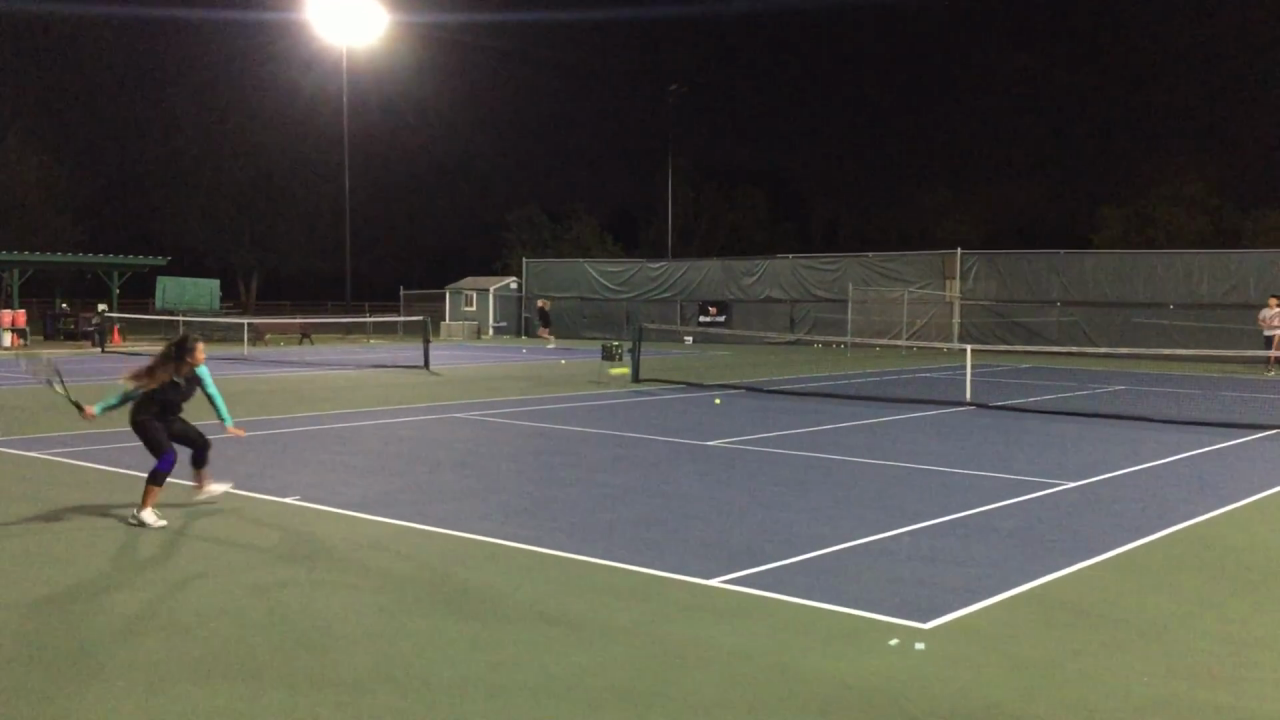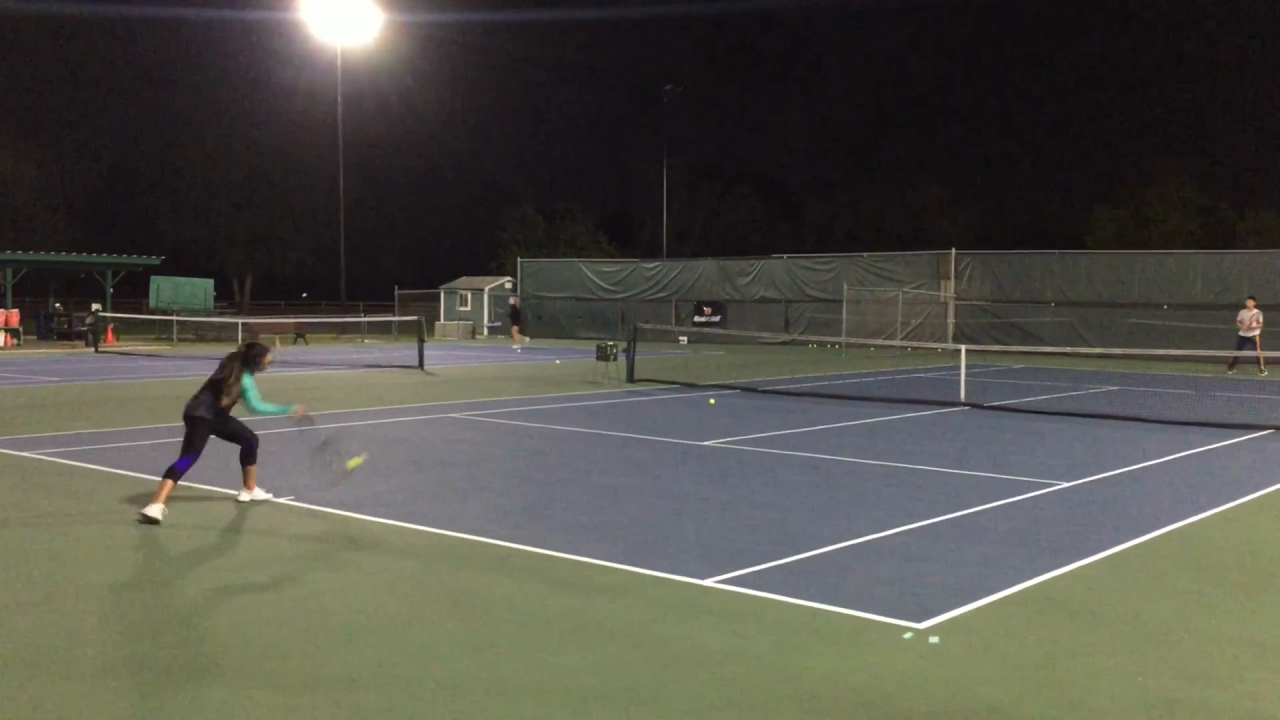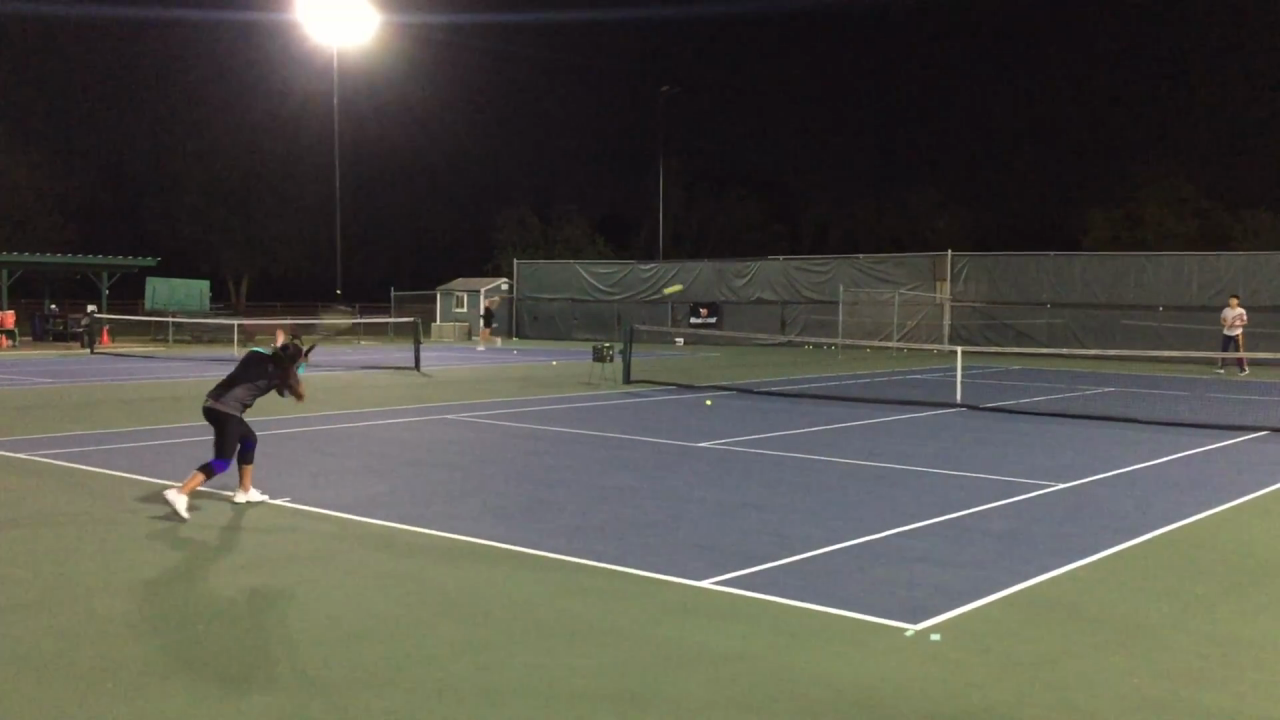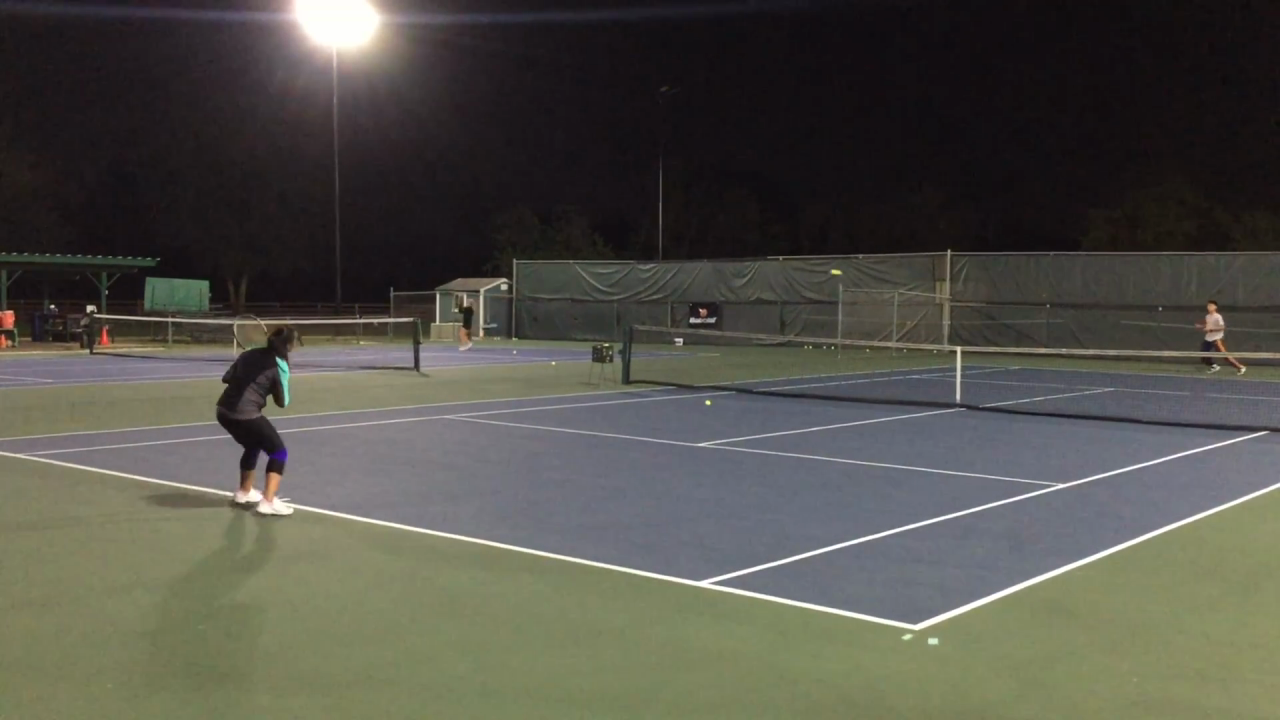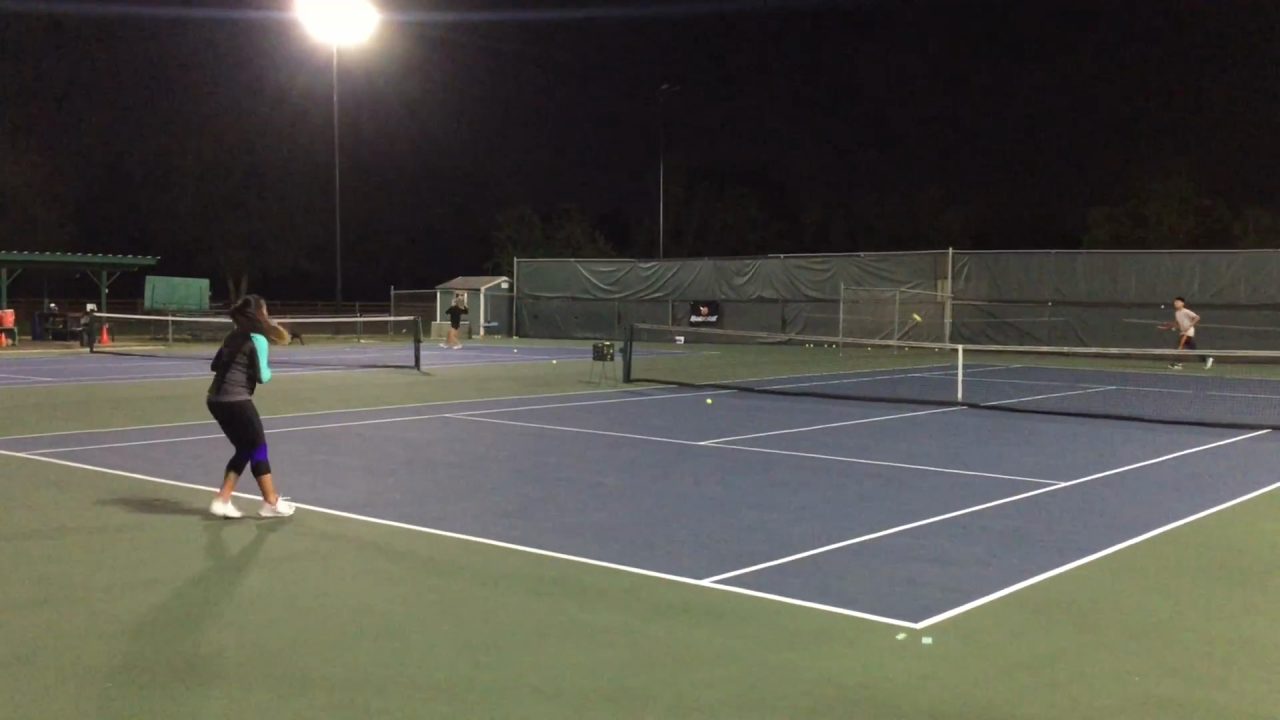
dt=0.3s
person 1, frame 1
left shoulder: (199, 371)
right shoulder: (161, 376)
left elbow: (213, 394)
right elbow: (129, 395)
left wrist: (227, 423)
right wrist: (98, 409)
left hip: (168, 419)
right hip: (145, 419)
left knee: (202, 444)
right knee: (168, 457)
left ankle: (203, 486)
right ankle: (143, 511)
person 1, frame 2
left shoulder: (238, 359)
right shoulder: (244, 377)
right elbow: (255, 407)
right wrist: (288, 410)
left hip: (216, 414)
right hip: (201, 415)
left knee: (250, 440)
right knee: (187, 458)
left ankle: (249, 490)
right ankle: (154, 506)
person 1, frame 3
left shoulder: (256, 354)
right shoulder: (280, 374)
right elbow: (290, 387)
left wrist: (277, 347)
left hip: (213, 404)
right hip: (227, 411)
left knee: (249, 440)
right knee: (223, 461)
left ankle: (245, 490)
right ankle: (179, 494)
person 1, frame 4
left shoulder: (248, 355)
right shoulder: (280, 366)
left elbow: (227, 378)
right elbow: (282, 402)
left hip: (224, 412)
right hip: (247, 416)
left knee: (253, 447)
right knee: (278, 452)
left ankle: (244, 492)
right ankle: (269, 502)
person 1, frame 5
left shoulder: (232, 337)
right shoulder: (258, 339)
left elbow: (215, 366)
right elbow: (262, 376)
right wrist: (267, 372)
left hip: (216, 399)
right hip: (236, 399)
left knee: (244, 449)
right knee: (258, 449)
left ankle: (222, 502)
right ankle: (271, 503)
